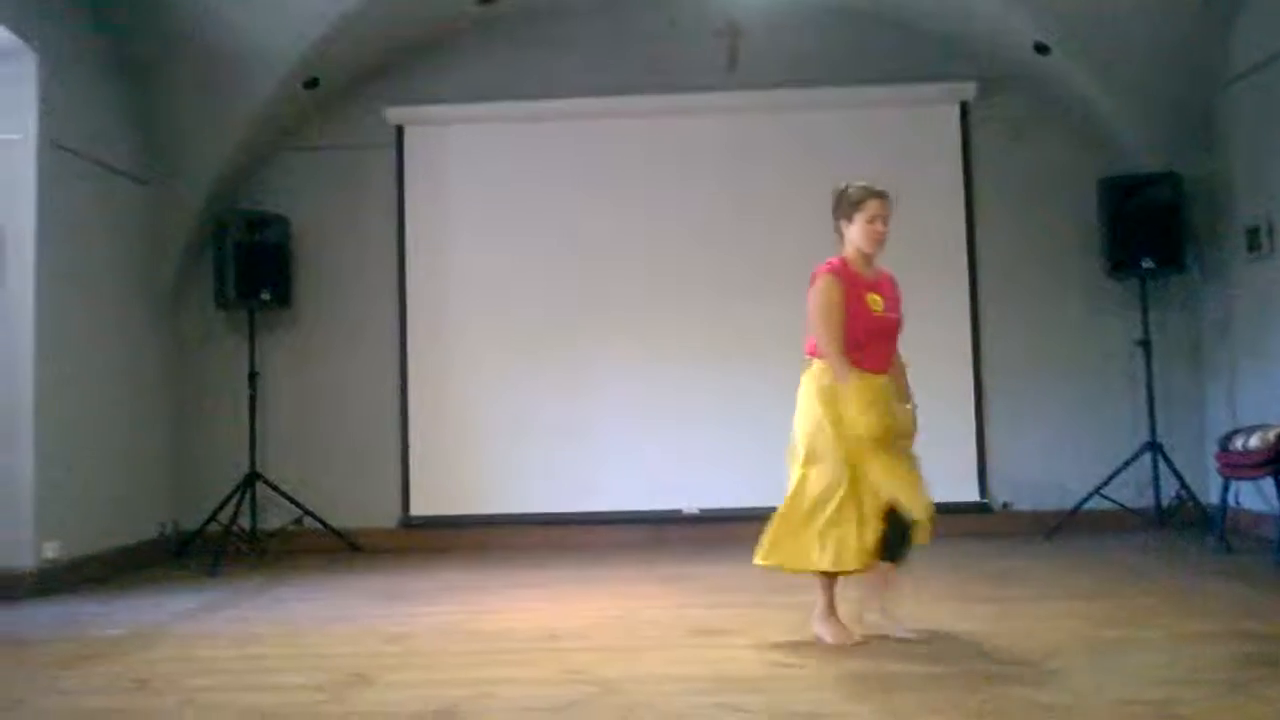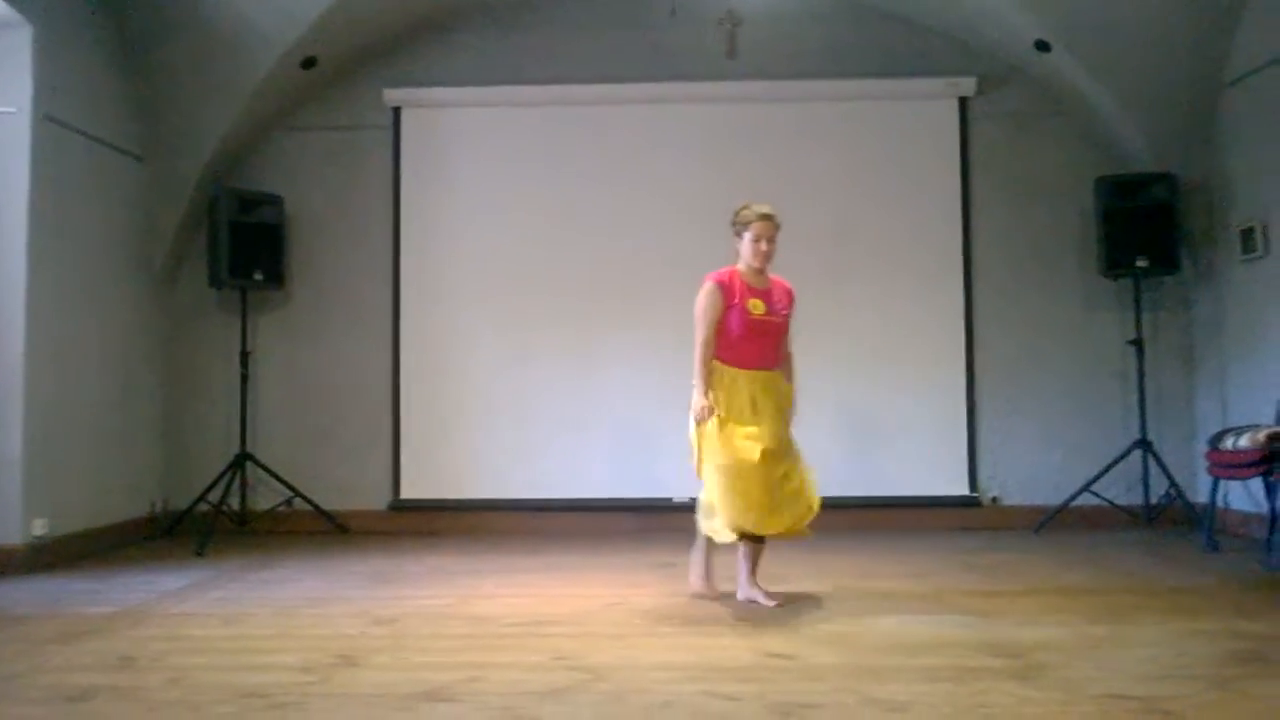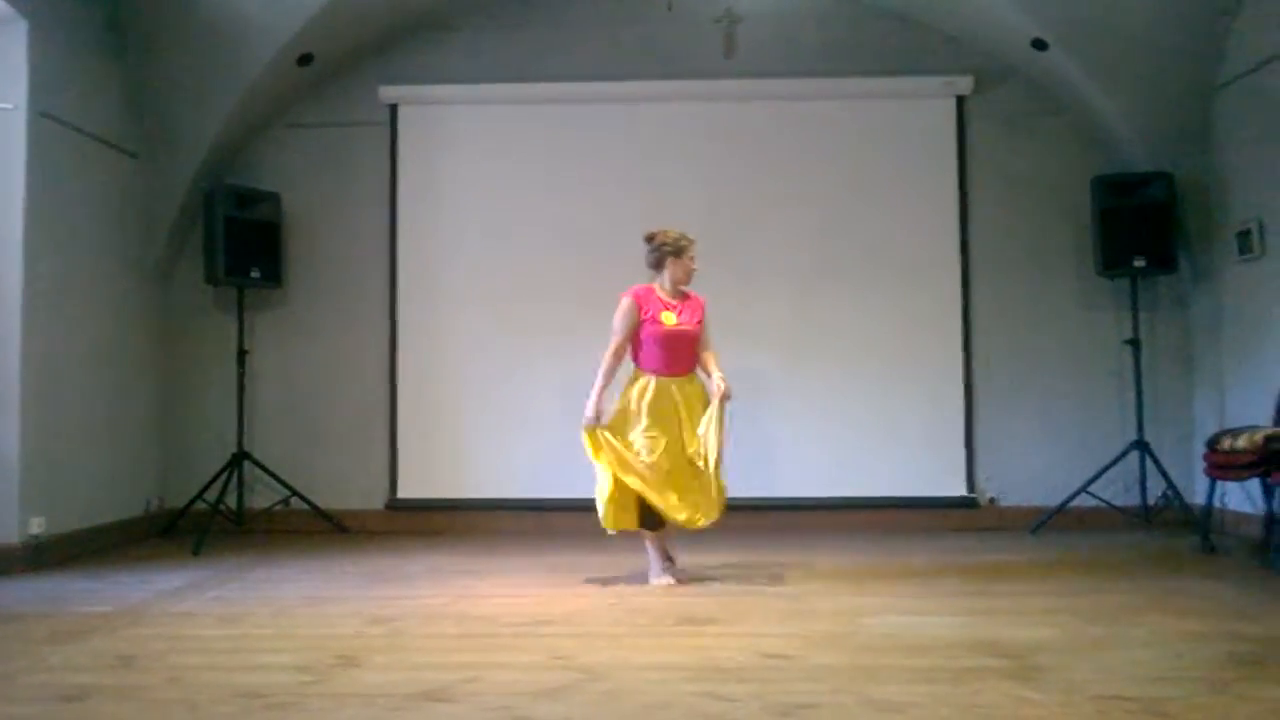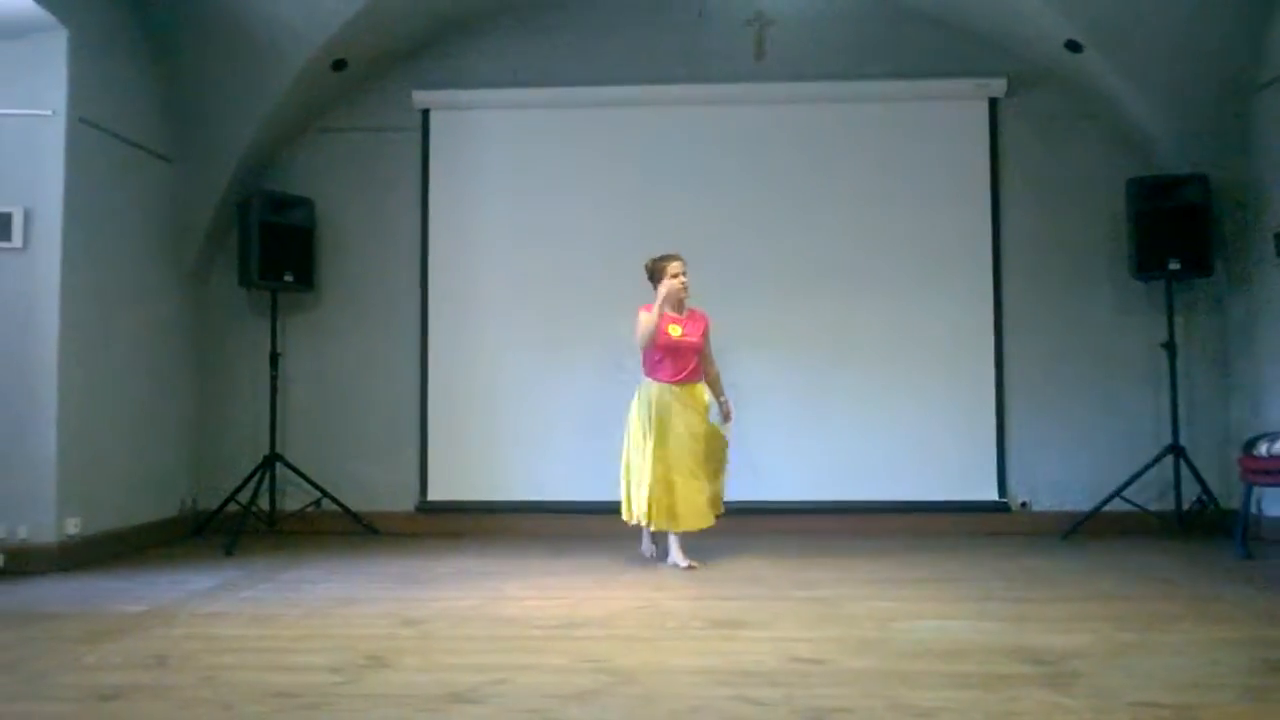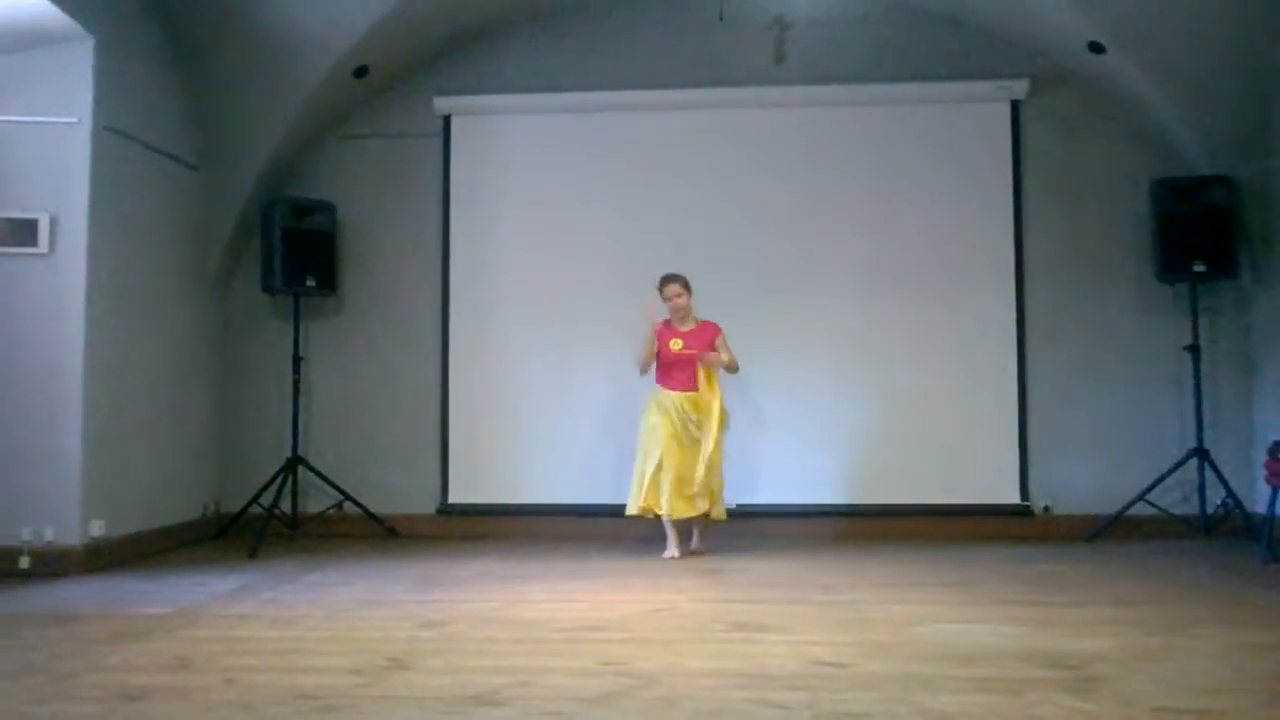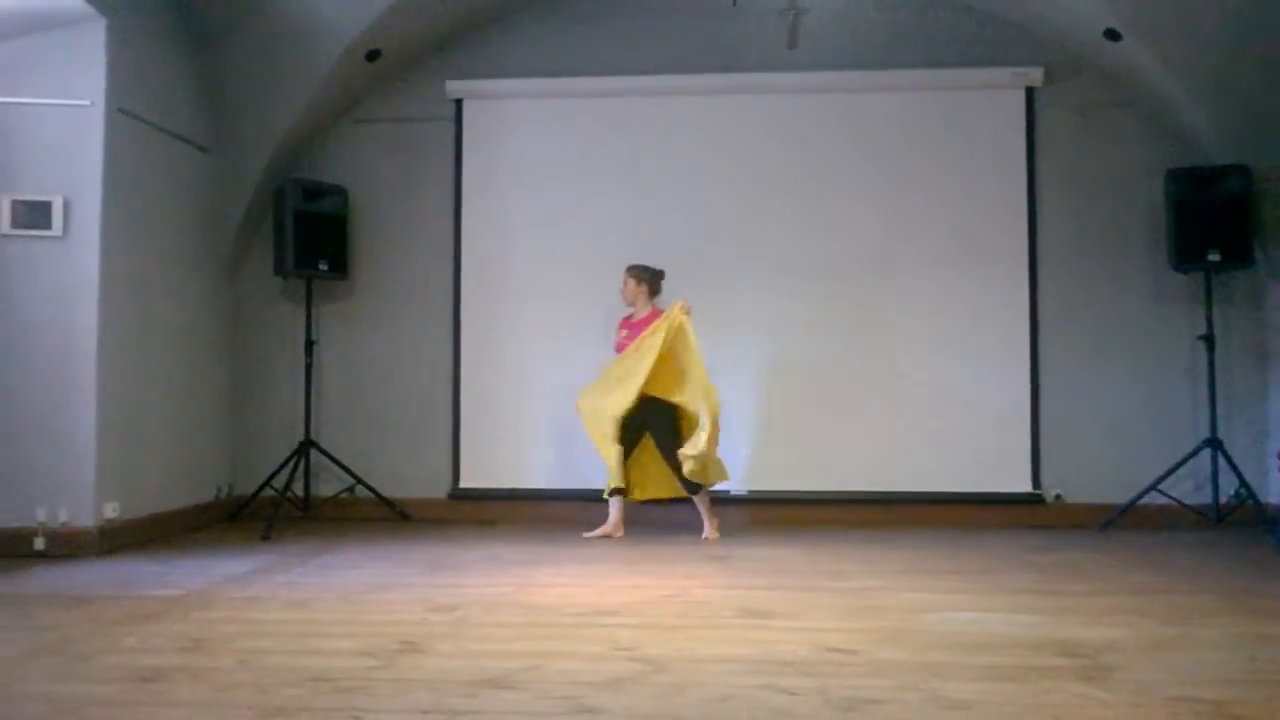
dt=0.7s
person 1, frame 1
left shoulder: (888, 283)
right shoulder: (830, 279)
right elbow: (829, 350)
left wrist: (906, 403)
right wrist: (862, 406)
left hip: (877, 402)
right hip: (833, 400)
left knee: (898, 501)
right knee: (837, 503)
left ankle: (874, 606)
right ankle: (824, 614)
person 1, frame 2
left shoulder: (783, 292)
right shoulder: (719, 285)
right elbow: (704, 344)
left wrist: (788, 399)
right wrist: (701, 393)
left hip: (767, 393)
right hip: (728, 391)
left knee: (765, 484)
right knee: (730, 479)
left ankle: (749, 581)
right ankle: (702, 558)
person 1, frame 3
left shoulder: (695, 304)
right shoulder: (636, 300)
left elbow: (704, 349)
right elbow: (614, 352)
left wrist: (716, 377)
right wrist: (595, 398)
left hip: (687, 396)
right hip: (648, 395)
left knee: (682, 474)
right knee: (650, 474)
left ankle: (659, 544)
right ankle: (656, 563)
person 1, frame 4
left shoulder: (700, 320)
right shoulder: (648, 313)
left elbow: (707, 363)
right elbow: (643, 340)
left wrist: (722, 398)
right wrist: (660, 299)
left hip: (690, 401)
right hip: (656, 400)
left knee: (685, 471)
right knee: (654, 469)
left ankle: (675, 550)
right ankle: (647, 536)
person 1, frame 5
left shoulder: (711, 330)
right shoulder: (659, 331)
left elbow: (734, 365)
right elbow: (643, 367)
left wrist: (721, 361)
right wrist: (651, 334)
left hip: (700, 406)
right hip: (665, 407)
left knee: (700, 469)
right knee: (666, 469)
left ankle: (698, 535)
right ankle: (672, 542)
person 1, frame 6
left shoulder: (661, 319)
right shoulder: (624, 324)
left hip: (656, 401)
right hip: (629, 401)
left knee: (675, 460)
left ankle: (709, 521)
right ankle: (614, 523)
